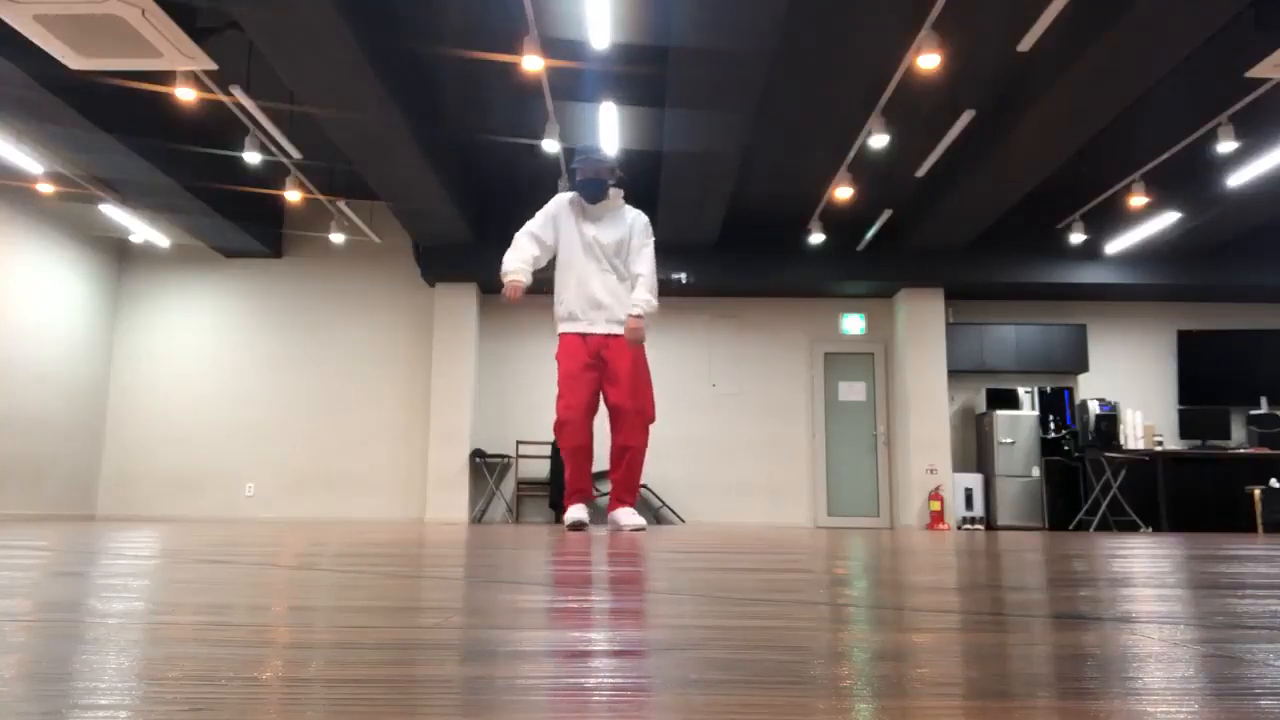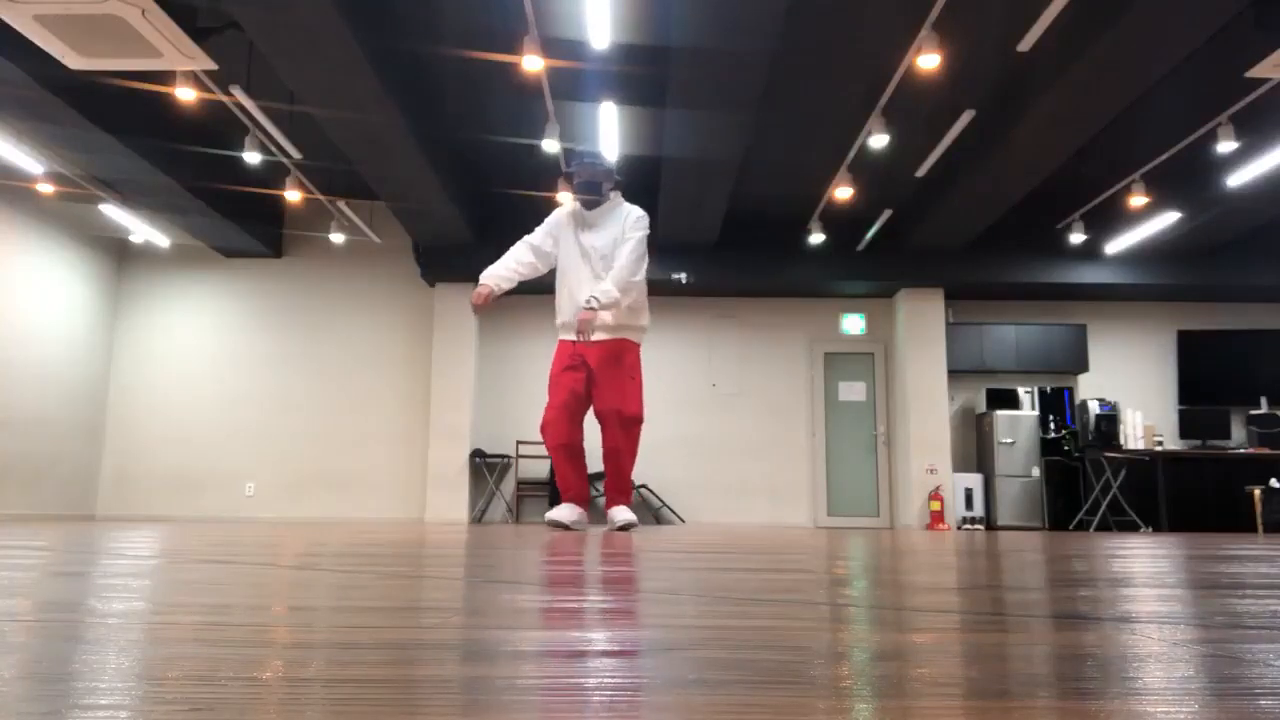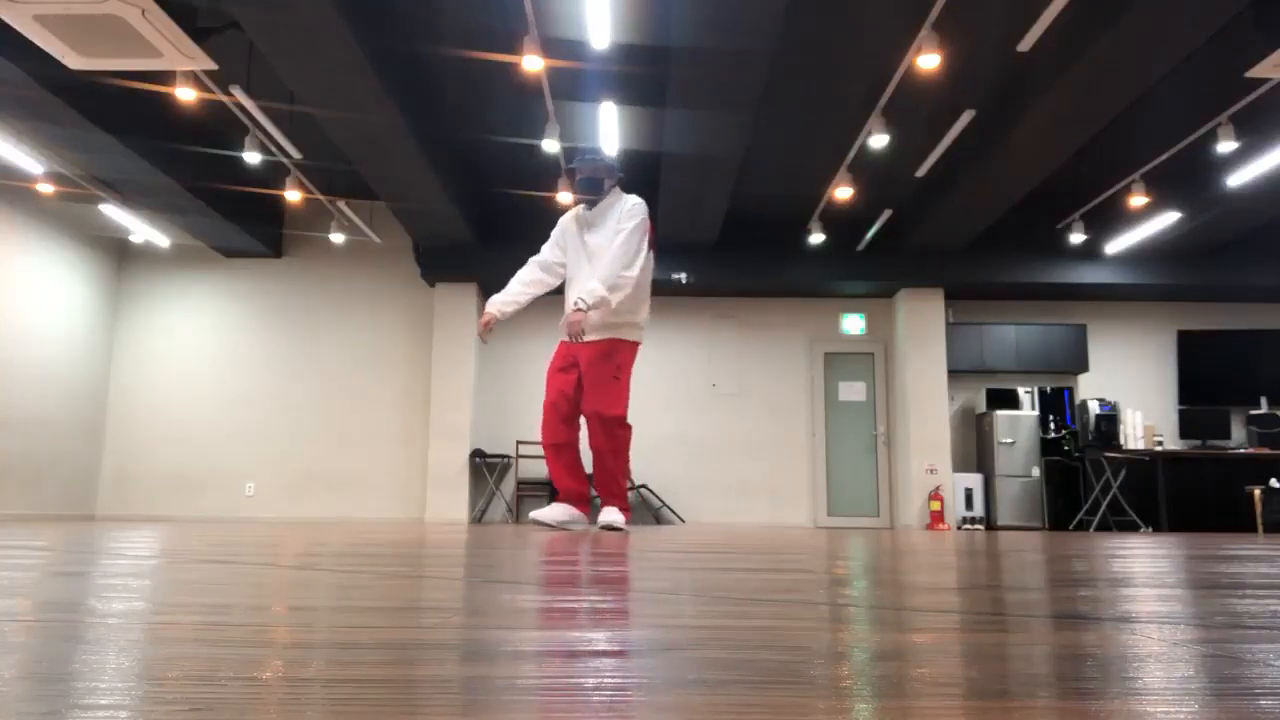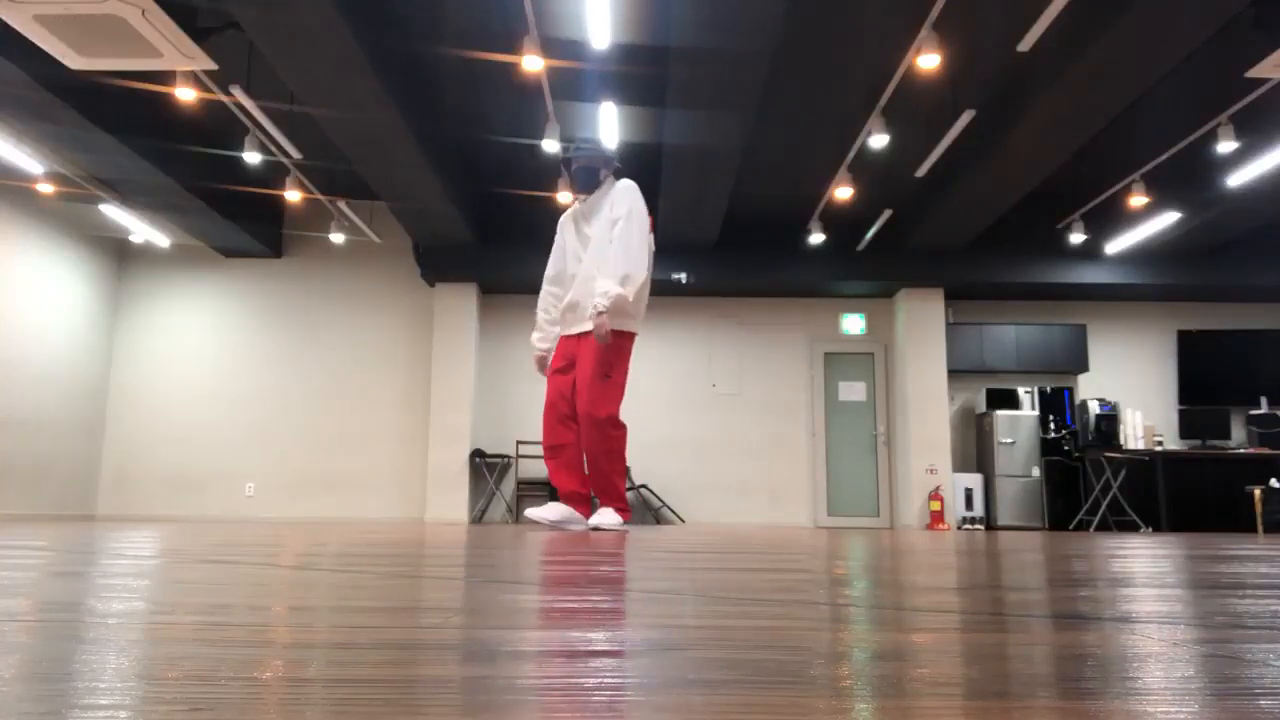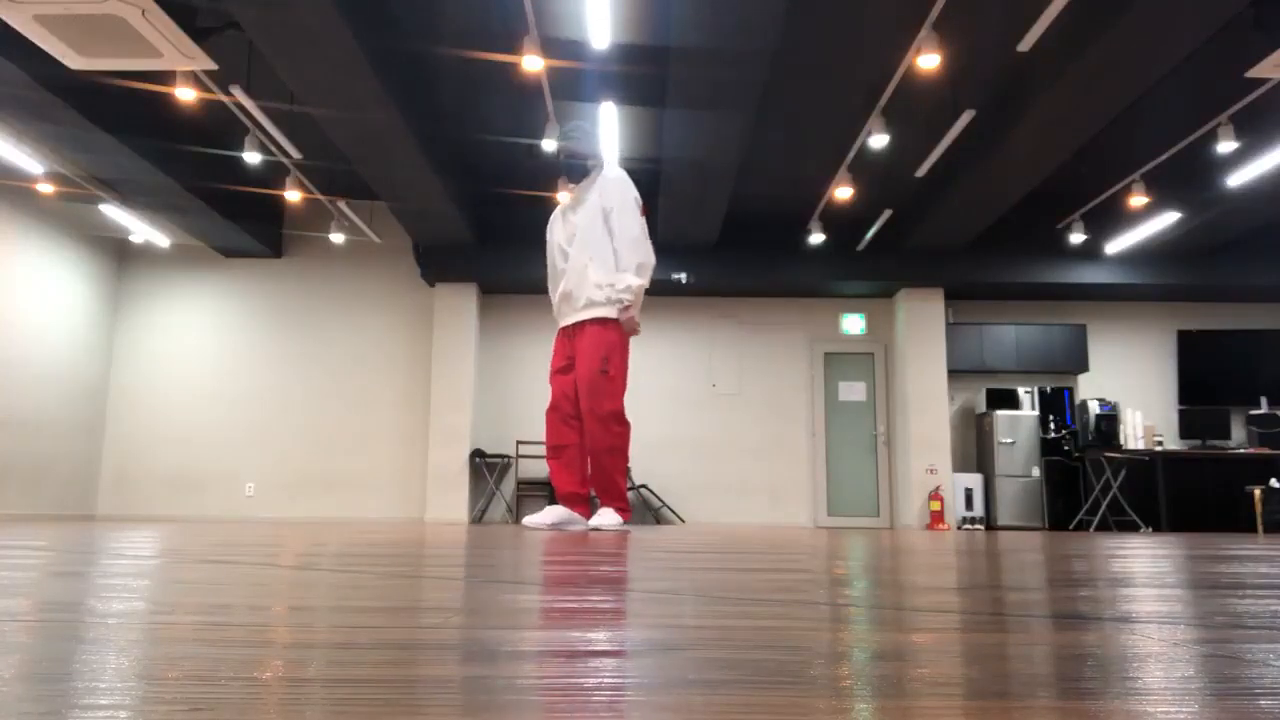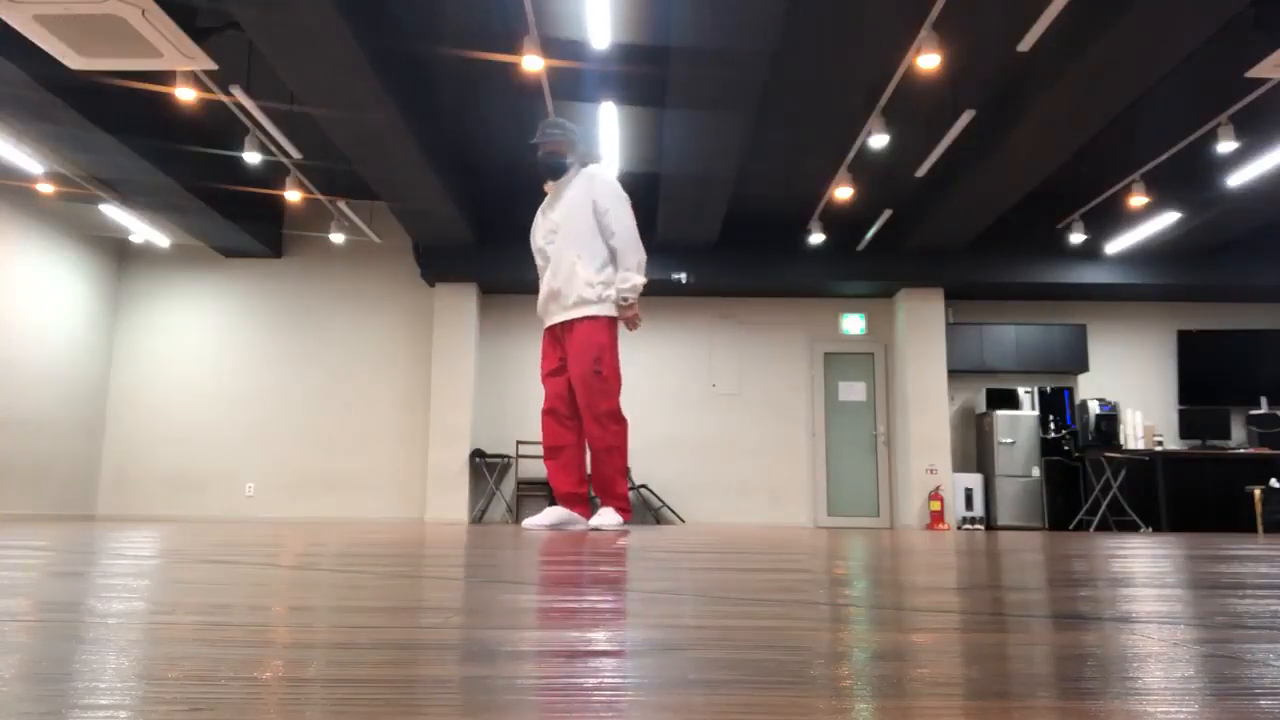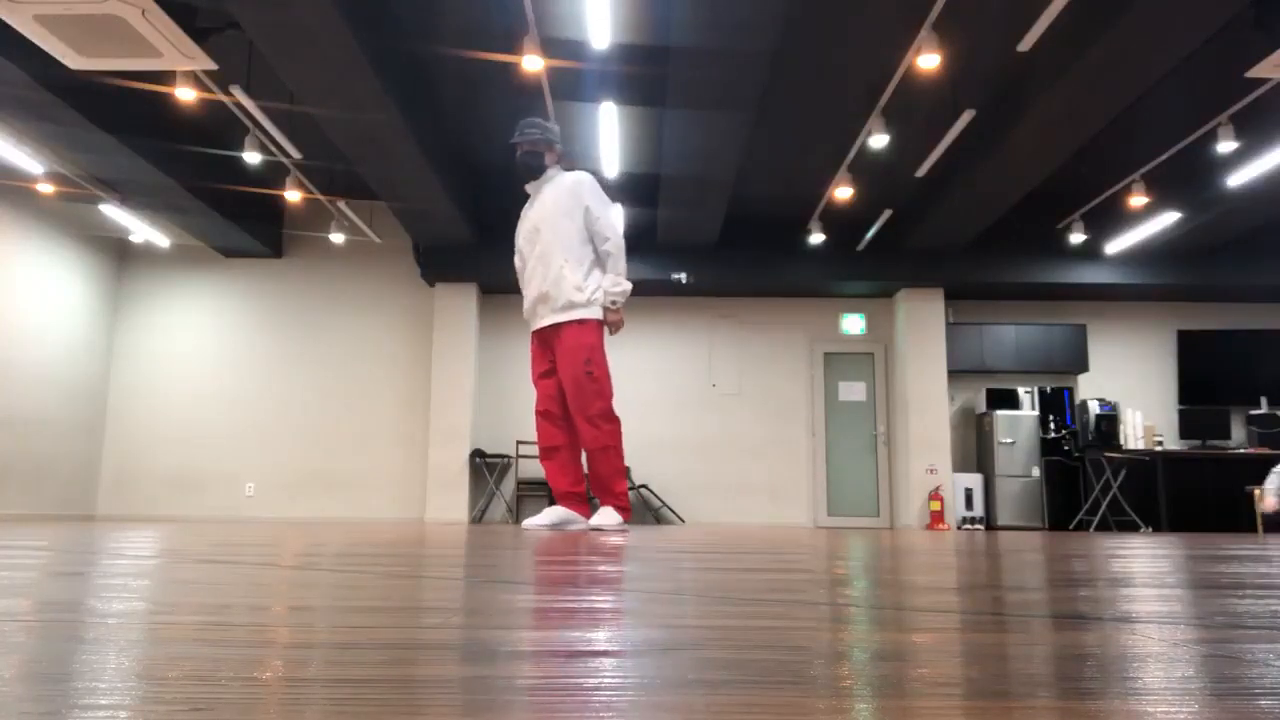
dt=0.4s
person 1, frame 1
left shoulder: (634, 219)
right shoulder: (562, 207)
left elbow: (644, 269)
right elbow: (530, 238)
left wrist: (637, 310)
right wrist: (516, 270)
left hip: (622, 332)
right hip: (576, 331)
left knee: (634, 414)
right knee: (572, 415)
left ankle: (622, 503)
right ankle: (577, 500)
person 1, frame 2
left shoulder: (632, 217)
right shoulder: (563, 217)
left elbow: (627, 268)
right elbow: (530, 251)
left wrist: (594, 303)
right wrist: (492, 279)
left hip: (617, 334)
right hip: (571, 337)
left knee: (621, 415)
right knee: (559, 419)
left ankle: (618, 501)
right ankle: (574, 501)
person 1, frame 3
left shoulder: (632, 209)
right shoulder: (570, 222)
left elbow: (617, 266)
right elbow: (541, 268)
left wrist: (583, 303)
right wrist: (498, 306)
left hip: (616, 332)
right hip: (573, 335)
left knee: (605, 415)
right knee: (556, 417)
left ankle: (614, 503)
right ankle: (571, 501)
person 1, frame 4
left shoulder: (625, 193)
right shoulder: (569, 219)
left elbow: (627, 257)
right elbow: (555, 282)
left wrist: (604, 306)
right wrist: (542, 340)
left hip: (611, 326)
right hip: (571, 328)
left knee: (597, 414)
right knee: (558, 415)
left ankle: (612, 506)
right ankle: (573, 502)
person 1, frame 5
left shoulder: (613, 182)
right shoulder: (560, 214)
left elbow: (633, 242)
left wrist: (627, 298)
right wrist: (563, 315)
left hip: (605, 314)
right hip: (569, 320)
left knee: (601, 409)
right knee: (562, 412)
left ankle: (614, 507)
right ankle: (572, 504)
person 1, frame 6
left shoulder: (595, 180)
right shoulder: (545, 208)
left elbow: (625, 237)
left wrist: (627, 295)
right wrist: (550, 308)
left hip: (591, 311)
right hip: (554, 318)
left knee: (599, 408)
right knee: (557, 413)
left ankle: (614, 506)
right ankle: (571, 504)
person 1, frame 7
left shoulder: (577, 185)
right shoulder: (529, 208)
left elbow: (611, 241)
left wrist: (613, 299)
right wrist: (535, 311)
left hip: (578, 314)
right hip: (542, 322)
left knee: (592, 409)
right knee: (550, 413)
left ankle: (613, 505)
right ankle: (570, 503)
